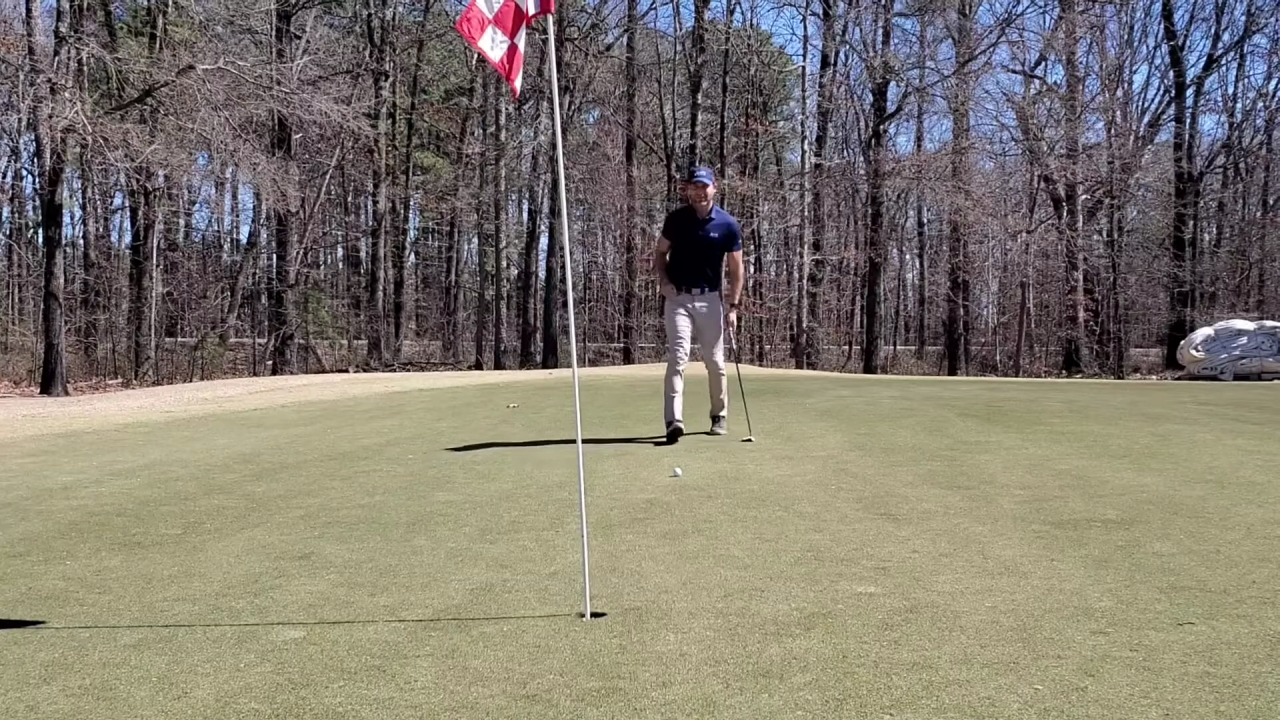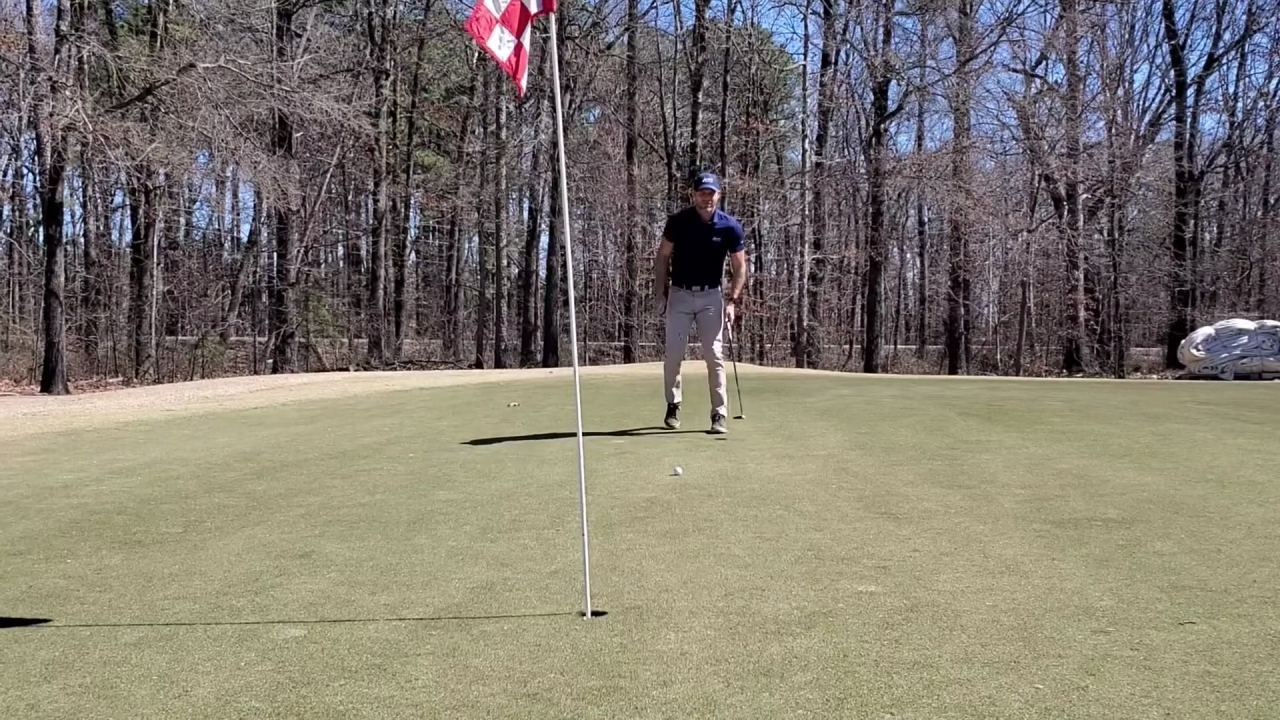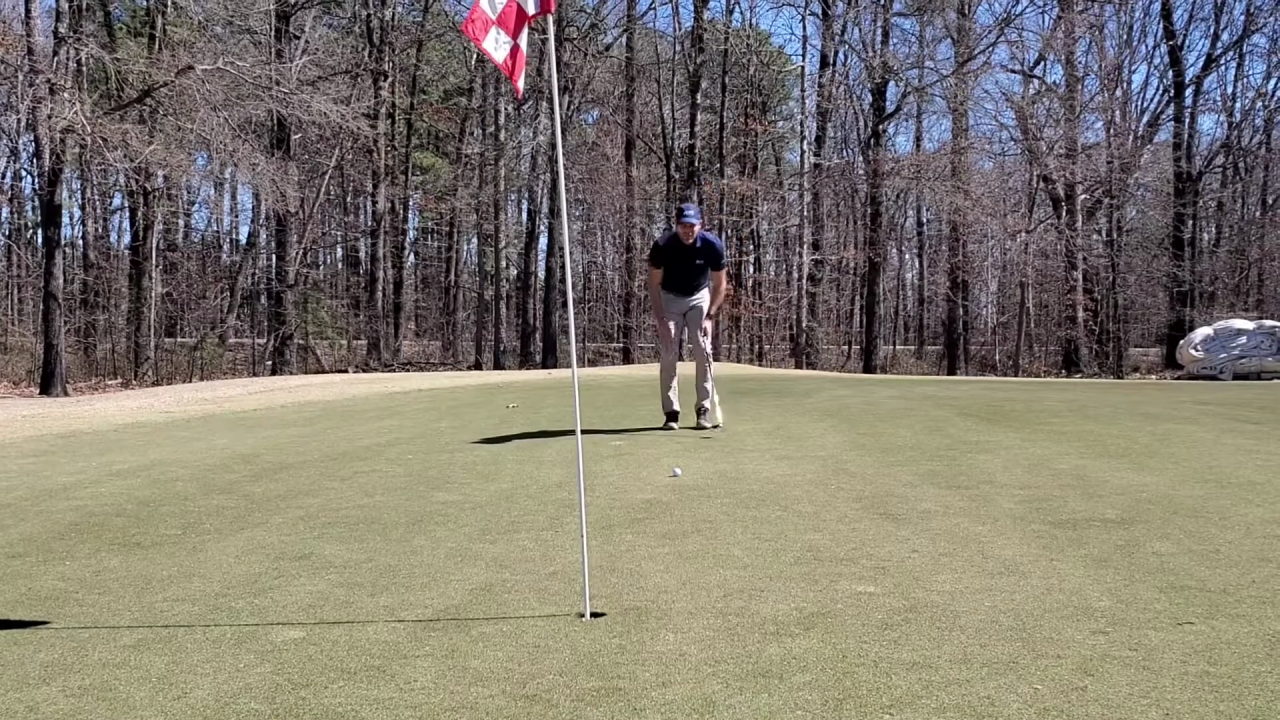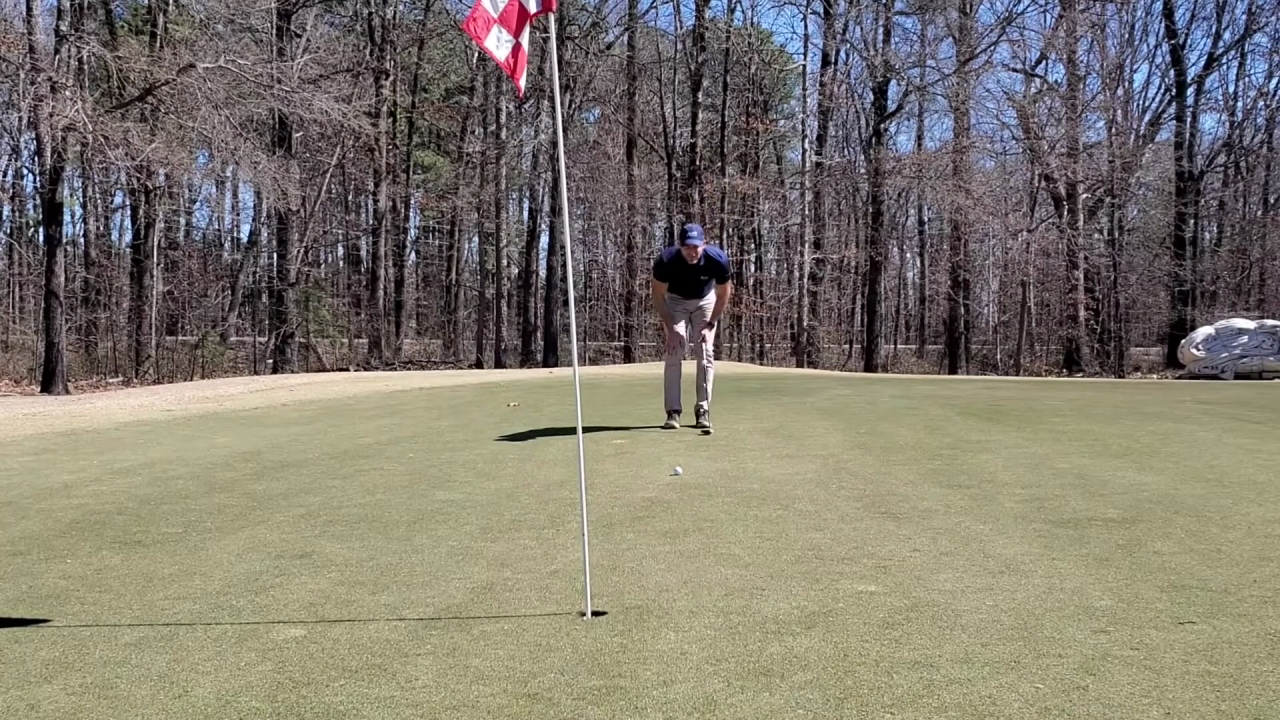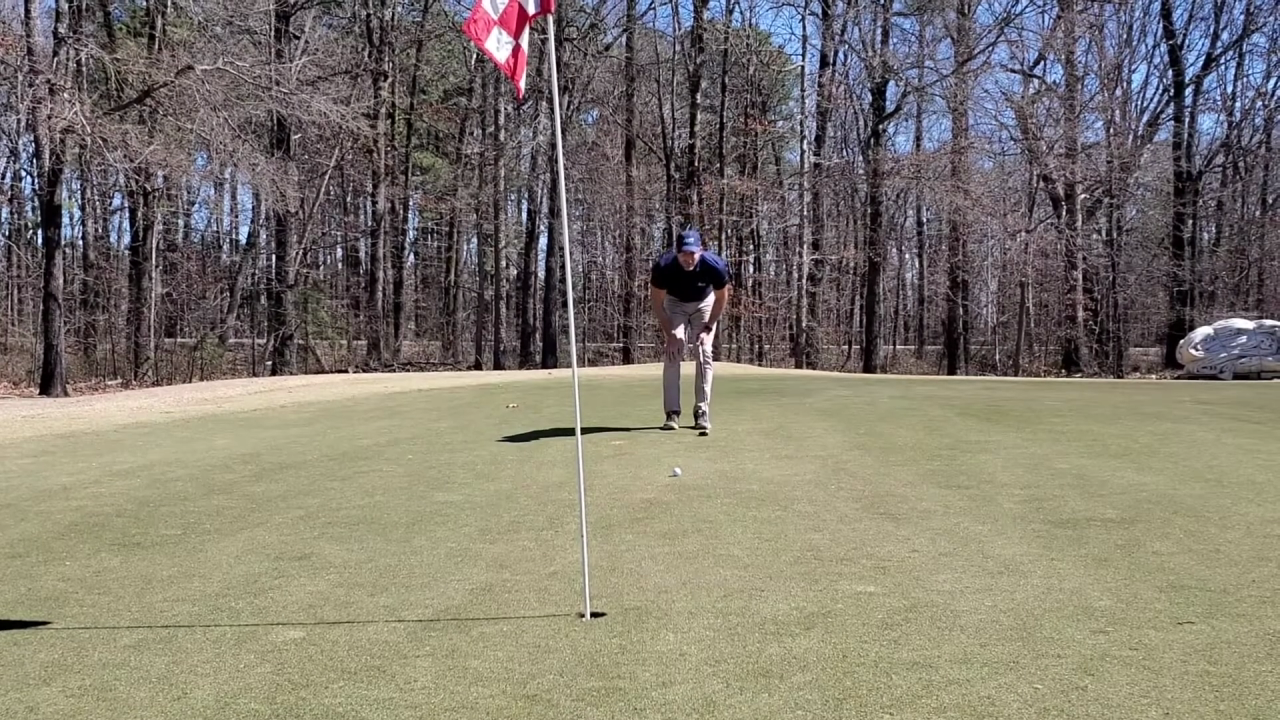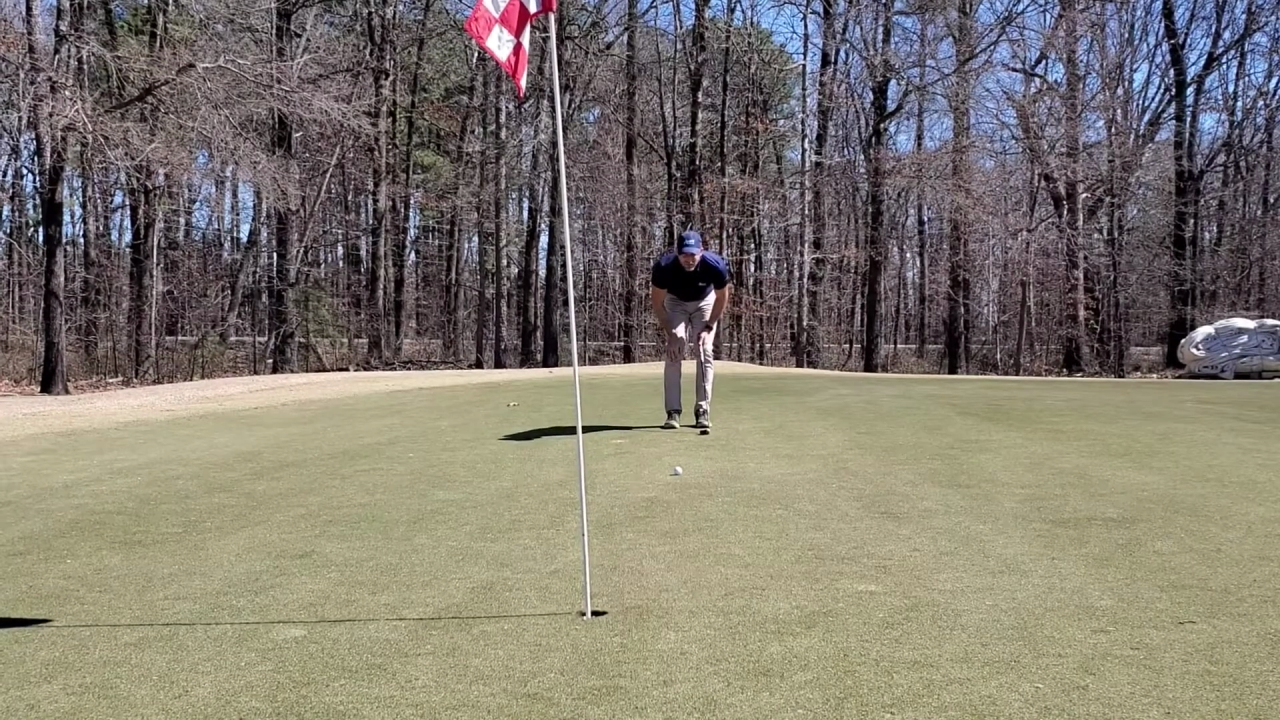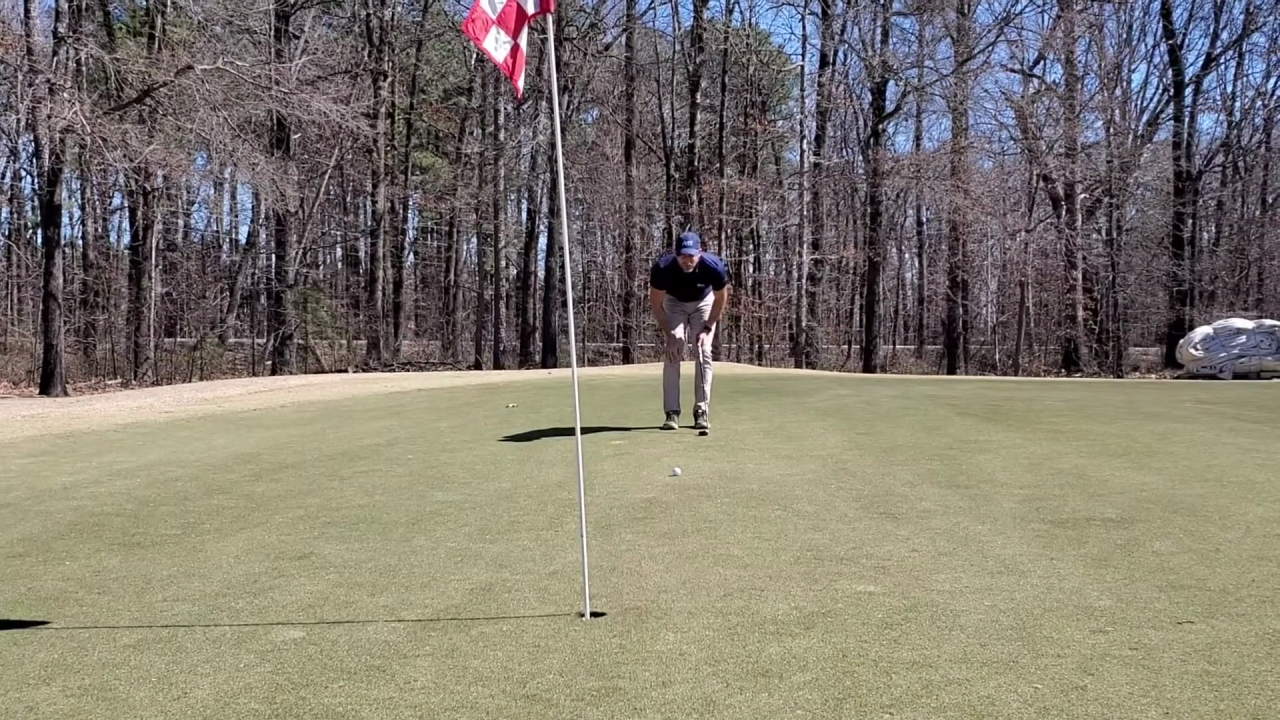
dt=0.4s
person 1, frame 1
left shoulder: (728, 224)
right shoulder: (675, 219)
left elbow: (736, 268)
right elbow: (660, 253)
left wrist: (733, 306)
right wrist: (664, 280)
left hip: (710, 299)
right hip: (678, 299)
left knee: (715, 362)
right knee: (678, 358)
left ankle: (719, 415)
right ankle: (674, 421)
person 1, frame 2
left shoulder: (731, 226)
right shoulder: (677, 221)
left elbow: (740, 267)
right elbow: (663, 257)
left wrist: (732, 301)
right wrist: (661, 293)
left hip: (711, 296)
right hip: (679, 294)
left knee: (714, 354)
right knee: (674, 354)
left ankle: (719, 415)
right ankle: (673, 405)
person 1, frame 3
left shoulder: (713, 245)
right shoulder: (662, 246)
left elbow: (719, 284)
right elbow: (653, 285)
left wrist: (710, 317)
right wrist: (661, 321)
left hip: (700, 297)
right hip: (670, 299)
left knee: (703, 351)
right knee: (668, 354)
left ankle: (703, 409)
right ankle: (671, 412)
person 1, frame 4
left shoulder: (718, 260)
right shoulder: (665, 261)
left elbow: (723, 294)
right elbow: (658, 296)
left wrist: (710, 324)
right wrist: (670, 329)
left hip: (705, 300)
right hip: (675, 301)
left knee: (705, 351)
right knee: (674, 351)
left ankle: (703, 410)
right ankle: (673, 411)
person 1, frame 5
left shoulder: (715, 266)
right shoulder: (663, 267)
left elbow: (721, 297)
right elbow: (657, 302)
left wrist: (708, 328)
right wrist: (669, 334)
left hip: (704, 302)
right hip: (675, 303)
left knee: (704, 353)
right knee: (672, 353)
left ankle: (702, 411)
right ankle: (672, 412)
person 1, frame 6
left shoulder: (715, 265)
right shoulder: (663, 267)
left elbow: (722, 297)
right elbow: (657, 302)
left wrist: (709, 327)
right wrist: (670, 333)
left hip: (705, 301)
right hip: (675, 302)
left knee: (705, 351)
right knee: (673, 351)
left ankle: (703, 410)
right ankle: (673, 411)
person 1, frame 7
left shoulder: (714, 267)
right shoulder: (662, 268)
left elbow: (721, 298)
right elbow: (656, 304)
left wrist: (707, 328)
right wrist: (669, 335)
left hip: (704, 302)
right hip: (674, 303)
left knee: (704, 352)
right knee: (673, 352)
left ankle: (702, 411)
right ankle: (672, 412)
